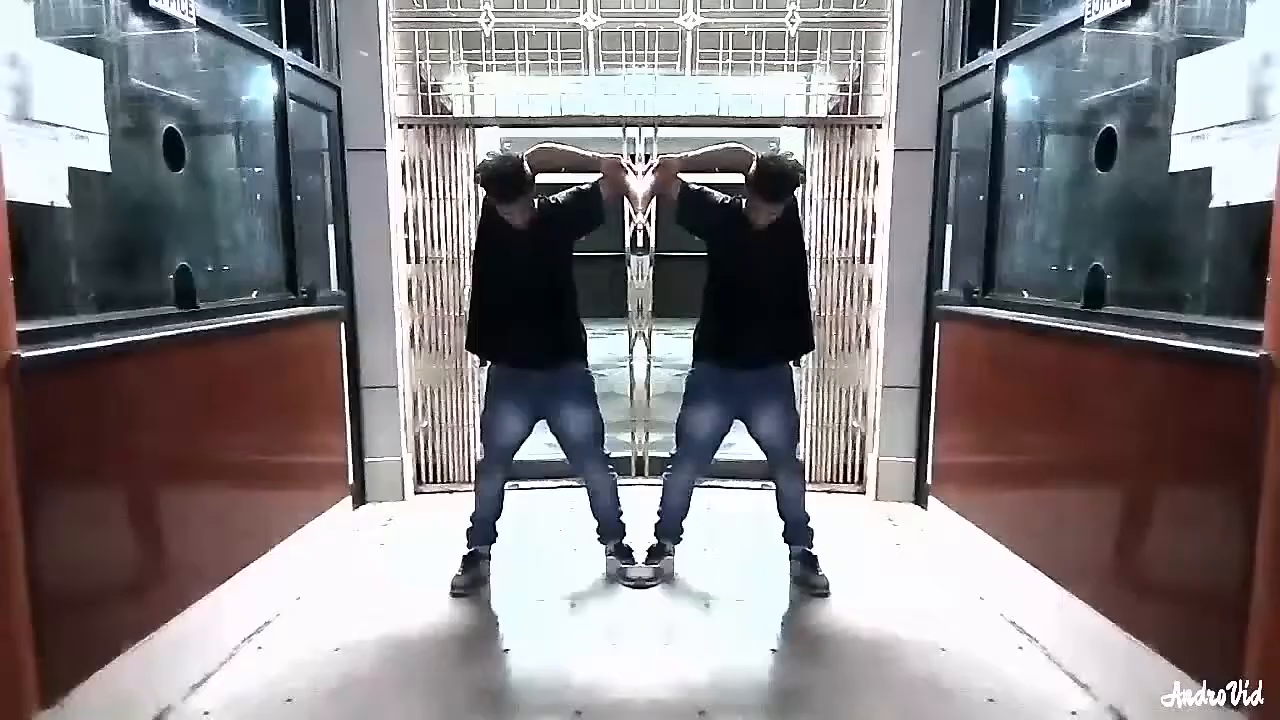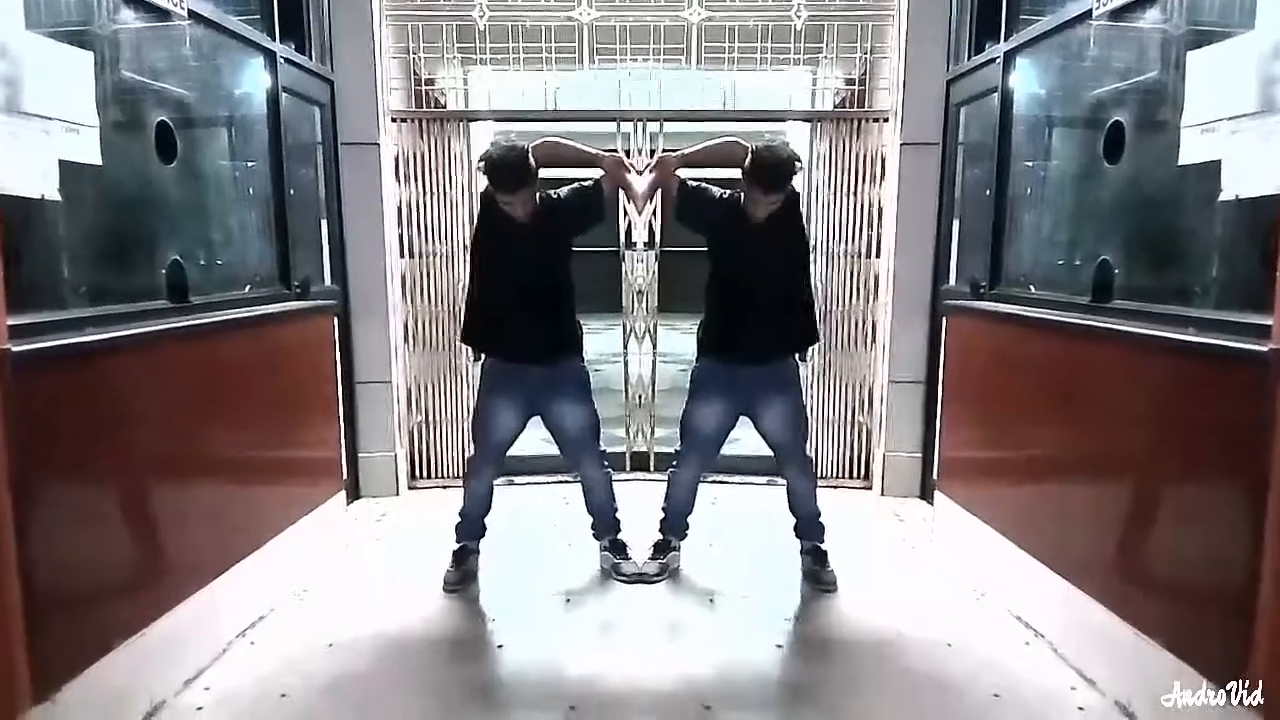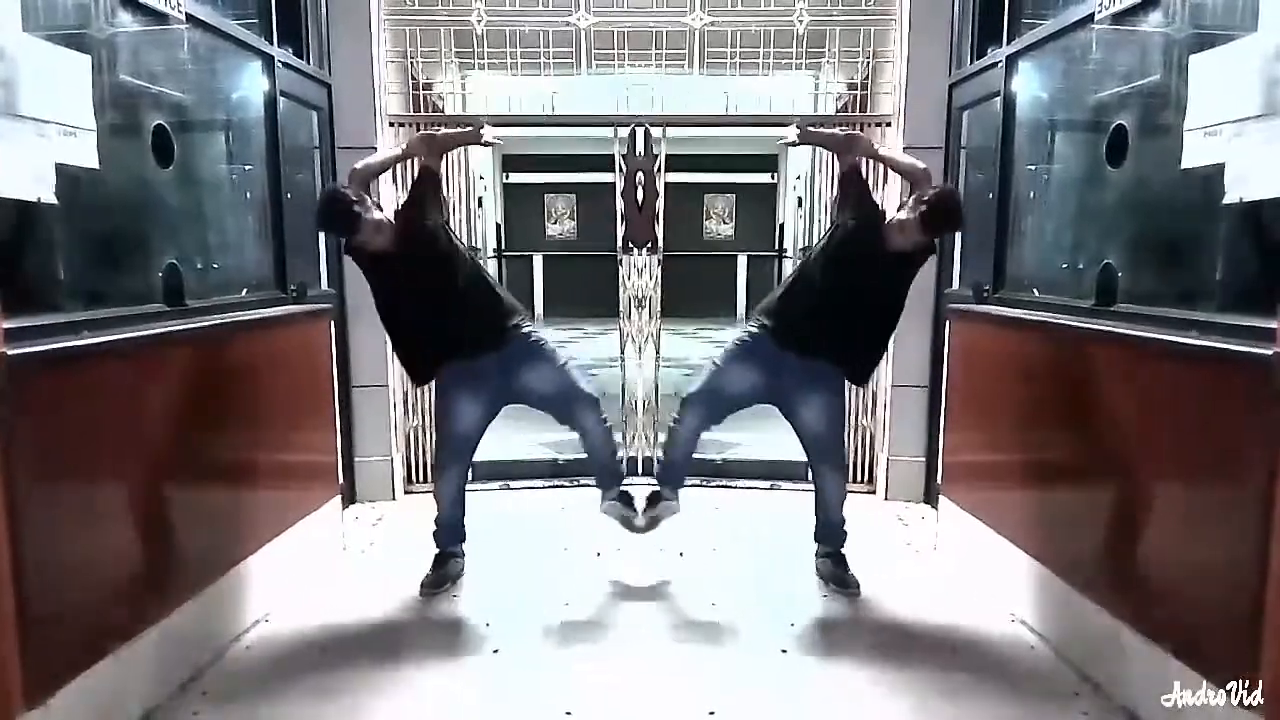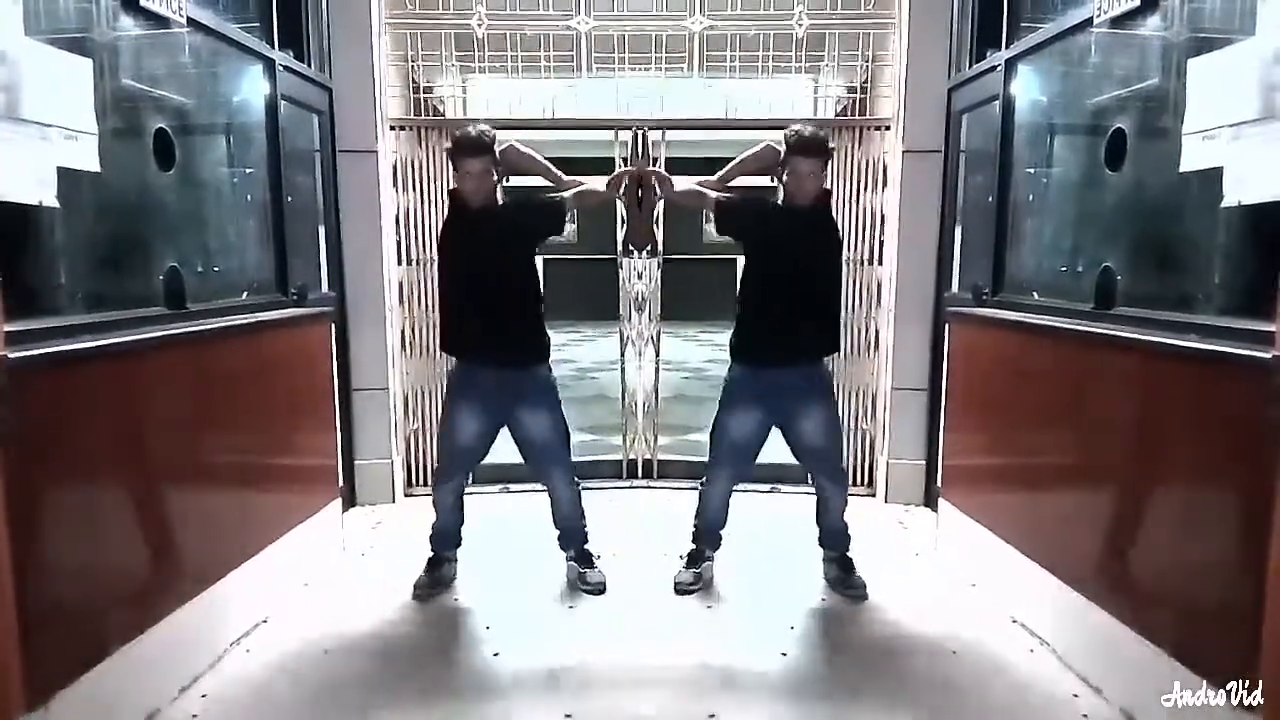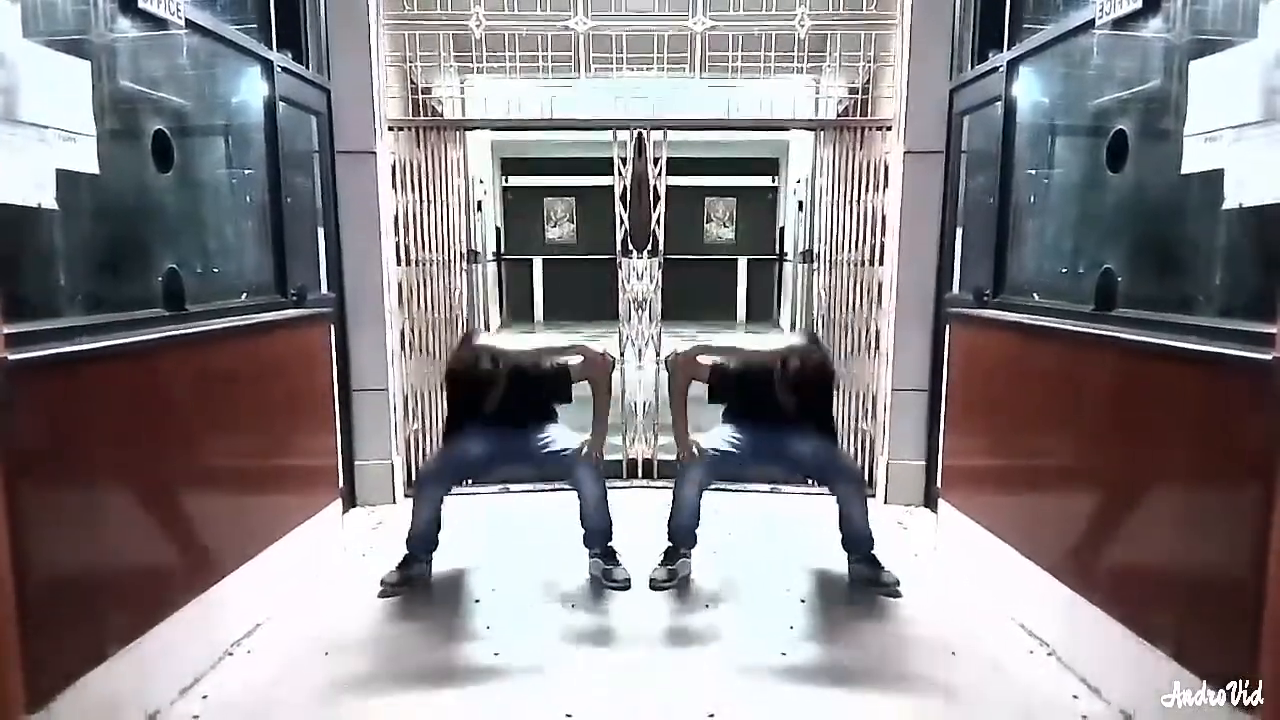
dt=1s
person 1, frame 1
left shoulder: (559, 214)
right shoulder: (490, 215)
left elbow: (614, 184)
right elbow: (536, 155)
left wrist: (607, 166)
right wrist: (597, 161)
left hip: (566, 370)
right hip: (510, 373)
left knee: (595, 465)
right knee: (493, 466)
left ankle: (615, 546)
right ankle: (478, 553)
person 1, frame 2
left shoulder: (559, 209)
right shoulder: (489, 208)
left elbow: (614, 177)
right elbow: (541, 148)
left wrist: (611, 165)
right wrist: (600, 159)
left hip: (561, 366)
right hip: (504, 368)
left knee: (590, 461)
right knee: (484, 462)
left ankle: (610, 543)
right ankle: (467, 548)
person 1, frame 3
left shoulder: (418, 215)
right shoulder: (364, 255)
right elbow: (358, 175)
left hip: (513, 342)
right hip: (460, 367)
left knee: (584, 409)
right knee: (449, 466)
left ankle: (613, 494)
right ankle: (450, 552)
person 1, frame 4
left shoulder: (521, 216)
right shoulder: (455, 214)
left elbow: (579, 198)
right elbow: (508, 151)
left wrist: (611, 187)
right wrist: (565, 182)
left hip: (528, 373)
right hip: (472, 375)
left knee: (557, 470)
right knee: (451, 471)
left ankle: (577, 554)
right ankle: (444, 555)
person 1, frame 5
left shoulder: (531, 376)
right shoulder: (463, 370)
left elbow: (600, 365)
left wrist: (599, 432)
left hip: (536, 432)
right hip: (480, 437)
left knee: (587, 466)
right knee: (428, 477)
left ankle: (600, 553)
right ankle: (418, 560)
person 2, frame 1
left shoulder: (789, 216)
right shoulder: (720, 213)
left elbow: (744, 156)
right elbow: (666, 178)
left wrist: (681, 162)
right wrist: (668, 168)
left hip: (770, 372)
right hip: (713, 369)
left knee: (787, 467)
right knee: (685, 465)
left ankle: (801, 552)
right ankle: (664, 546)
person 2, frame 2
left shoulder: (790, 206)
right shoulder: (719, 208)
left elbow: (740, 149)
right elbow: (665, 173)
left wrist: (679, 159)
right wrist: (660, 172)
left hip: (775, 367)
right hip: (718, 365)
left knee: (796, 462)
right knee: (690, 461)
left ankle: (812, 548)
right ankle: (669, 542)
person 2, frame 3
left shoulder: (915, 255)
right shoulder: (861, 215)
left hip: (820, 368)
right hip: (766, 342)
left knee: (830, 465)
right knee: (695, 409)
left ankle: (829, 552)
right ankle: (666, 493)
person 2, frame 4
left shoulder: (823, 214)
right shoulder: (758, 215)
left elbow: (771, 152)
right elbow: (703, 198)
left wrist: (713, 184)
right wrist: (675, 188)
left hip: (807, 375)
right hip: (751, 373)
left knee: (830, 472)
right knee: (723, 471)
left ankle: (836, 556)
right ankle: (703, 554)
person 2, frame 5
left shoulder: (816, 368)
right shoulder: (747, 376)
right elbow: (679, 364)
right wrist: (681, 433)
left hip: (799, 437)
right hip: (743, 433)
left knee: (851, 478)
right knee: (692, 468)
left ankle: (861, 560)
right ankle: (679, 552)
